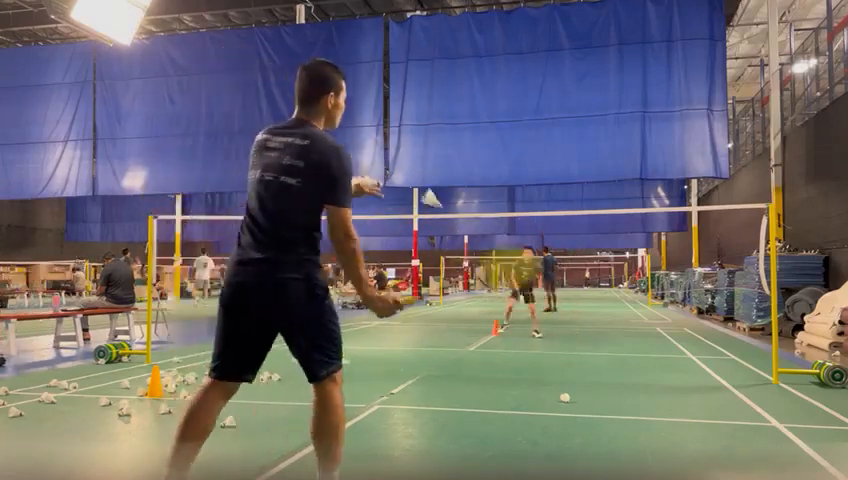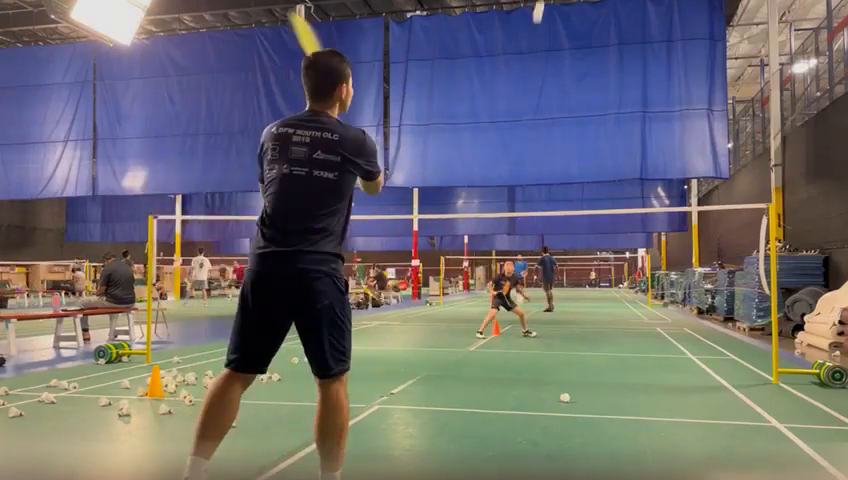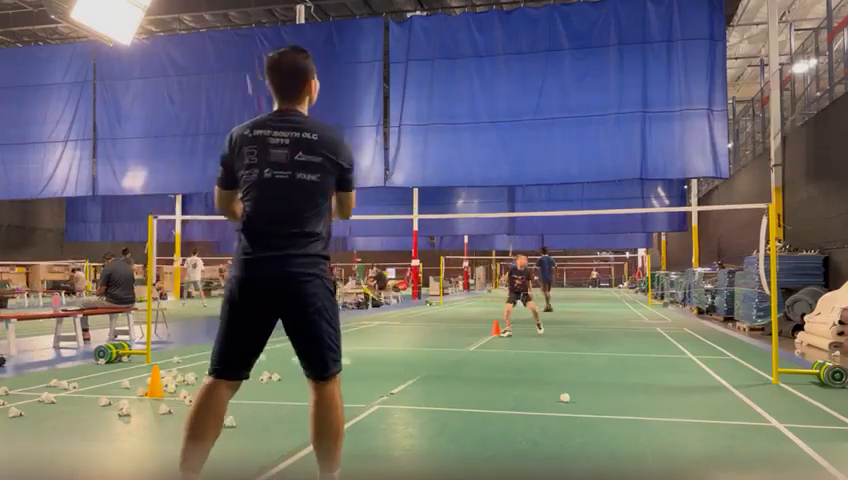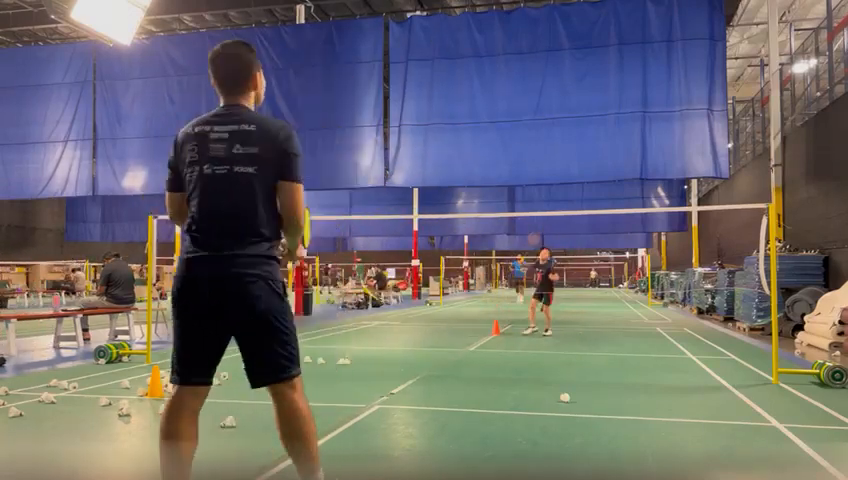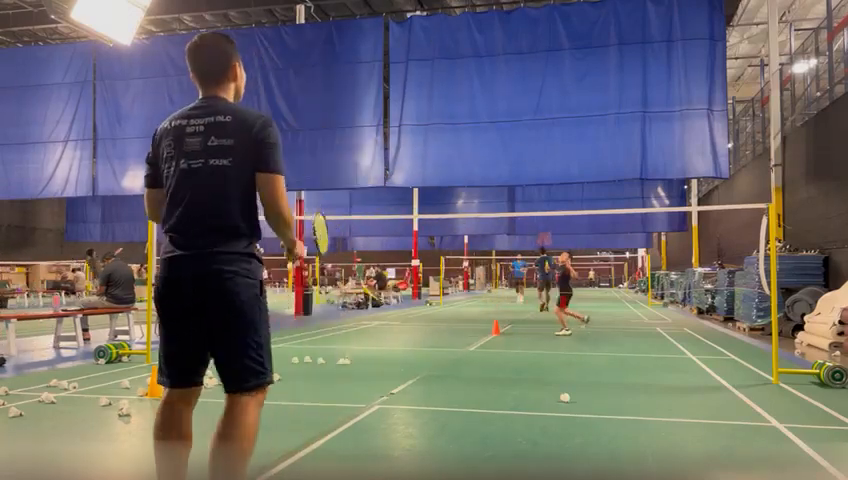
dt=0.3s
person 1, frame 1
left shoulder: (262, 140)
right shoulder: (330, 153)
right elbow: (342, 233)
left wrist: (349, 187)
right wrist: (367, 292)
left hip: (243, 275)
right hip: (293, 279)
left knee: (220, 382)
right knee: (327, 381)
person 1, frame 2
left shoulder: (272, 133)
right shoulder: (355, 141)
right elbow: (374, 182)
right wrist: (357, 178)
left hip: (266, 267)
right hip: (318, 272)
left knee: (236, 373)
right knee: (332, 381)
person 1, frame 3
left shoulder: (239, 137)
right shoulder: (332, 142)
left elbow: (224, 206)
right elbow: (345, 210)
left hip: (250, 272)
right hip: (306, 274)
left knee: (221, 381)
right knee: (325, 382)
person 1, frame 4
left shoulder: (186, 136)
right shoulder: (278, 134)
left elbow: (176, 212)
right elbow: (293, 213)
right wrist: (293, 246)
left hip: (195, 274)
right hip: (253, 273)
left knee: (189, 390)
right knee: (286, 386)
person 1, frame 5
left shoulder: (166, 130)
right shoulder: (254, 125)
left elbow: (155, 209)
right elbow: (275, 204)
right wrist: (292, 244)
left hip: (175, 272)
right hip: (231, 272)
left knee: (180, 392)
right knee: (246, 394)
